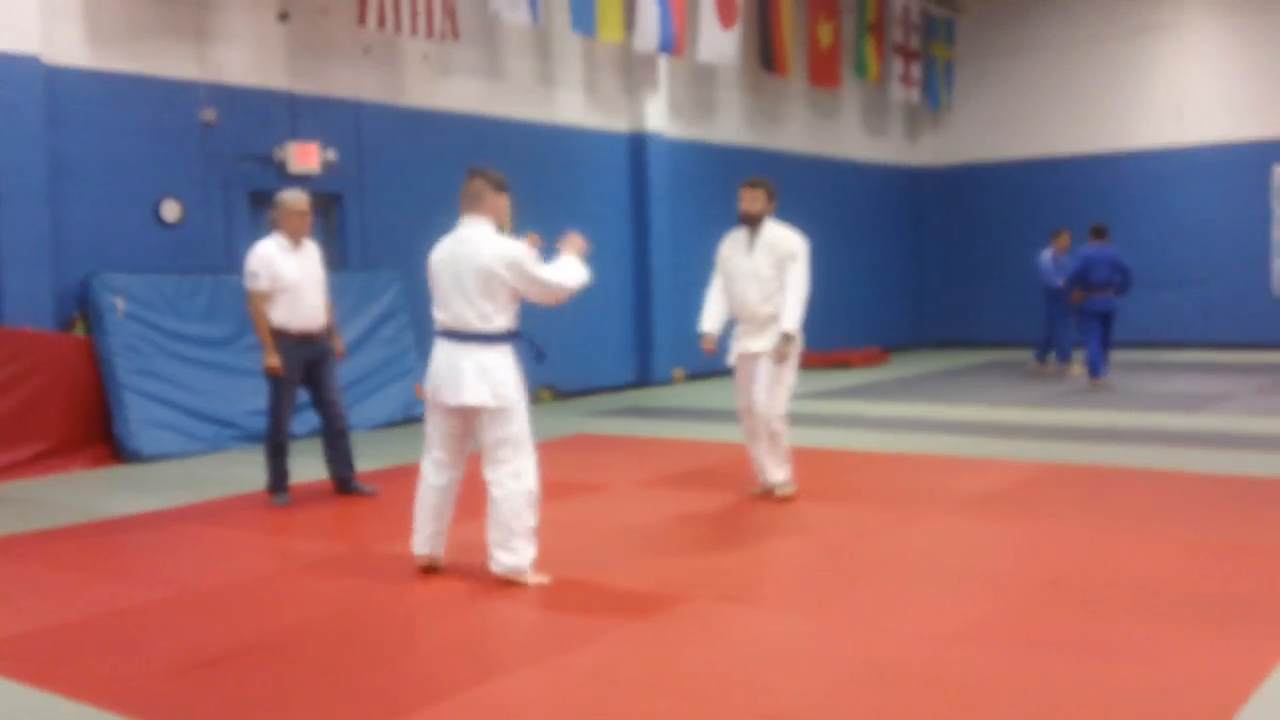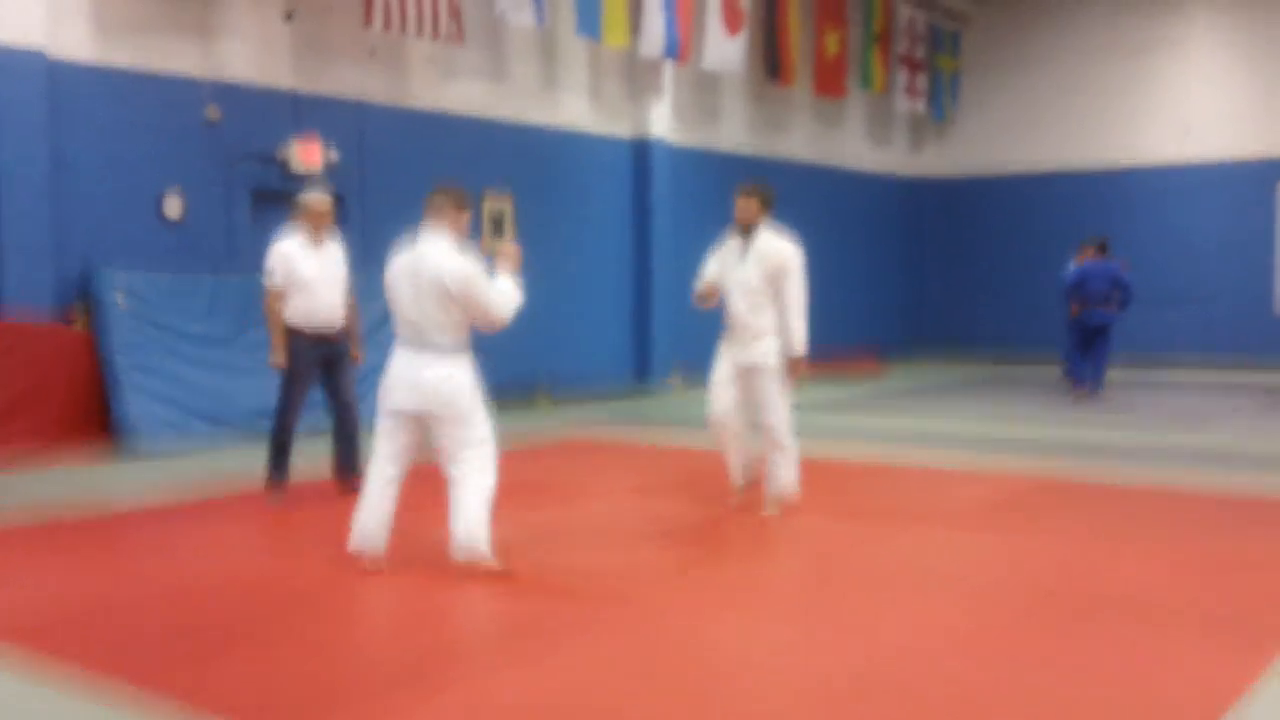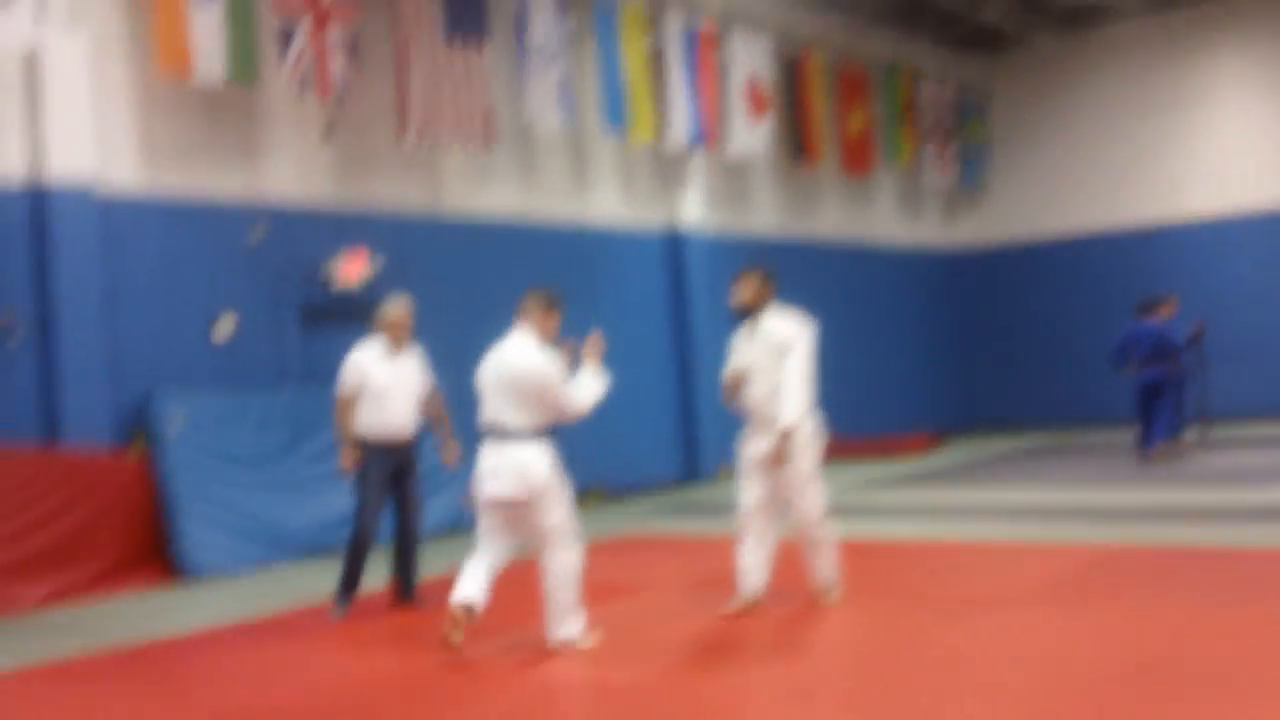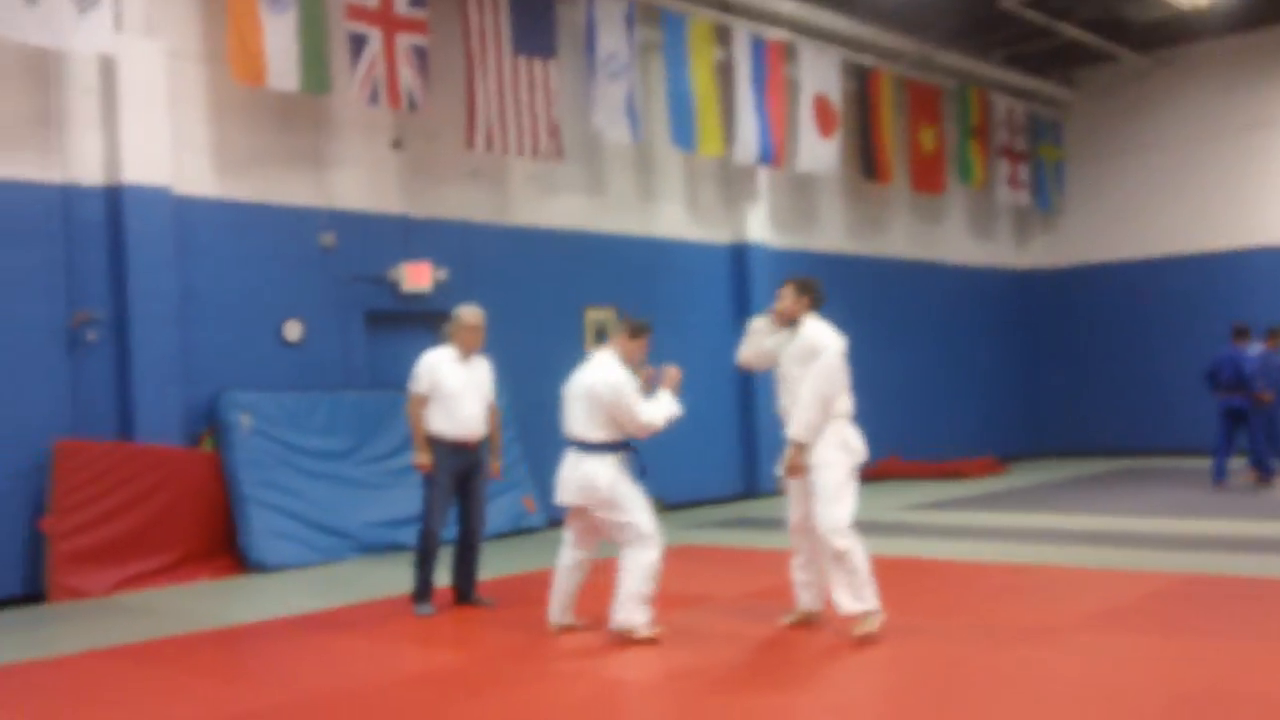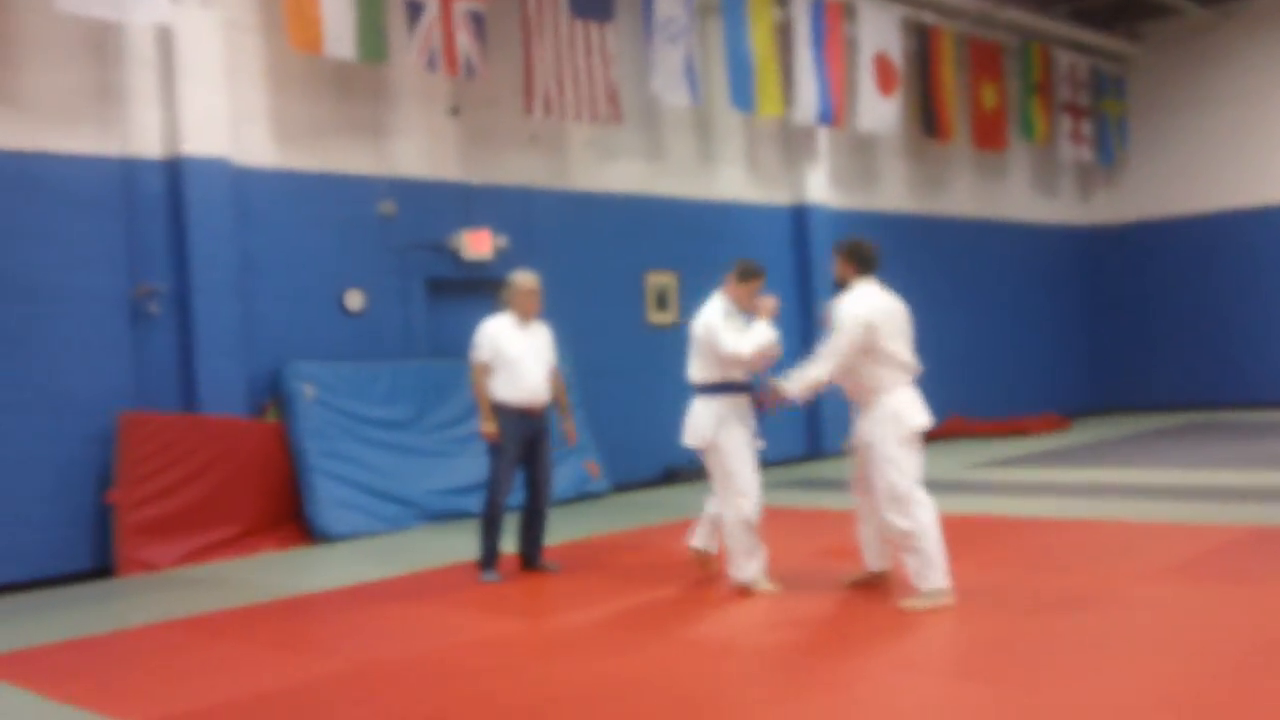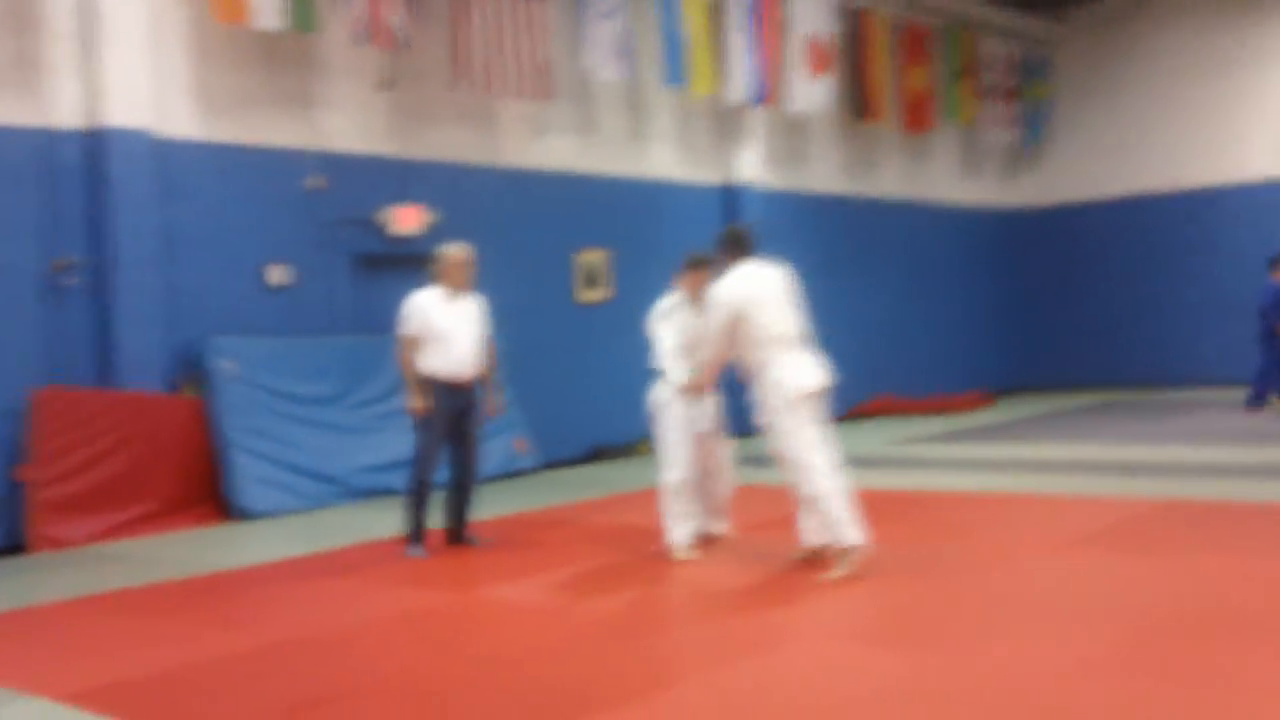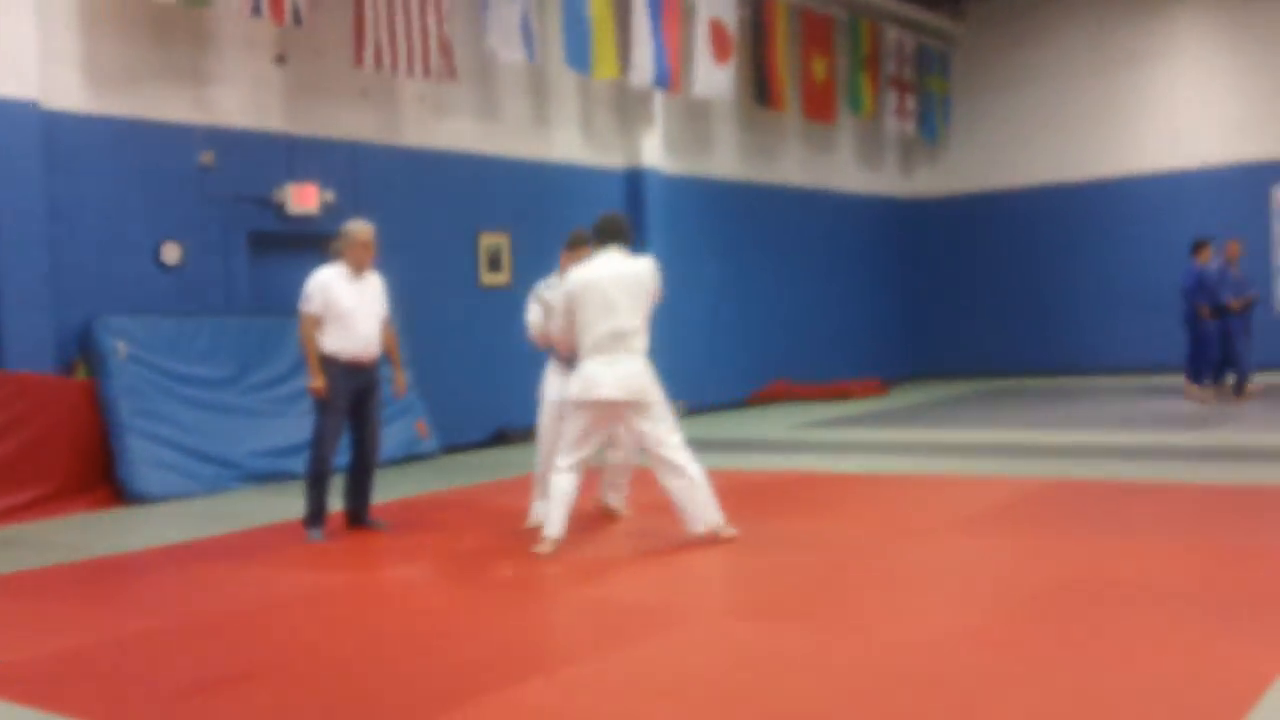
dt=0.4s
person 1, frame 1
left shoulder: (789, 241)
right shoulder: (729, 243)
left elbow: (795, 291)
right elbow: (719, 290)
left wrist: (787, 335)
right wrist: (710, 329)
left hip: (776, 335)
right hip: (745, 336)
left knee: (767, 407)
right knee: (749, 410)
left ankle: (779, 478)
right ankle: (767, 477)
person 1, frame 2
left shoulder: (783, 250)
right shoulder: (727, 246)
left elbow: (794, 304)
right elbow: (708, 283)
left wrist: (798, 352)
right wrist: (704, 292)
left hip: (770, 346)
right hip: (735, 343)
left knee: (773, 421)
right knee: (722, 412)
left ankle: (781, 491)
right ankle: (744, 473)
person 1, frame 3
left shoulder: (792, 329)
right shoulder: (741, 337)
left elbow: (796, 384)
right elbow: (738, 390)
left wrist: (785, 433)
right wrist: (731, 388)
left hip: (793, 433)
right hip: (758, 432)
left knee: (807, 510)
right knee: (754, 511)
left ankle: (827, 580)
right ankle: (750, 590)
person 1, frame 4
left shoulder: (823, 337)
right shoulder: (790, 338)
left elbow: (817, 395)
right elbow: (749, 358)
left wrist: (797, 444)
right wrist: (771, 321)
left hip: (831, 441)
right hip: (805, 446)
left knee: (833, 524)
right knee: (803, 527)
left ankle: (866, 609)
right ankle: (808, 605)
person 1, frame 5
left shoulder: (853, 306)
right shoulder: (889, 300)
left elbow: (830, 363)
left wrist: (788, 389)
left hip: (890, 413)
right hip: (885, 409)
left knee: (903, 500)
right knee: (867, 488)
left ankle: (937, 587)
right ankle: (877, 566)
person 1, frame 6
left shoulder: (722, 290)
right shoulder: (777, 271)
left elbow: (718, 347)
left wrist: (704, 378)
left hip: (778, 380)
right hip: (803, 368)
left knee: (807, 464)
right knee: (812, 462)
left ankle: (852, 543)
right ankle: (821, 542)
person 1, frame 7
left shoulder: (575, 278)
right shoulder: (648, 269)
left elbow: (562, 336)
left hip: (590, 378)
right hip: (633, 375)
left knee: (567, 460)
right knee: (670, 452)
left ankle: (550, 536)
right ankle: (713, 524)
person 2, frame 1
left shoulder: (440, 251)
right shoulder: (504, 250)
right elbow: (552, 288)
right wrist: (573, 256)
left hip: (447, 364)
right hip: (490, 368)
left knee: (440, 463)
right knee: (512, 468)
left ankle: (426, 549)
right ankle: (513, 563)
person 2, frame 2
left shoulder: (399, 261)
right shoulder: (460, 265)
right elbow: (494, 315)
right wrist: (507, 273)
left hip: (404, 370)
right hip: (448, 374)
left knee: (387, 460)
right knee: (475, 462)
left ankle: (367, 542)
right ankle: (471, 546)
person 2, frame 3
left shoulder: (493, 356)
right shoulder: (537, 359)
right elbow: (571, 406)
left wrist: (559, 364)
right wrist: (590, 365)
left hip: (494, 459)
right hip: (531, 462)
left knee: (493, 543)
right knee: (560, 547)
left ankle: (464, 605)
right ankle: (567, 631)
person 2, frame 4
left shoulder: (588, 369)
right shoulder: (615, 375)
right elbow: (644, 422)
left wrist: (642, 392)
right wrist: (667, 391)
left hip: (578, 467)
right hip: (602, 471)
left knee: (577, 545)
right knee: (643, 538)
left ankle: (560, 616)
right ankle: (629, 620)
person 2, frame 5
left shoulder: (735, 315)
right shoulder: (713, 317)
left elbow: (762, 358)
right elbow: (742, 353)
left wrist: (764, 322)
right wrist: (763, 321)
left hip: (733, 410)
right hip: (718, 414)
left knee: (731, 488)
right knee: (740, 493)
left ankle: (704, 543)
right ankle: (747, 572)
person 2, frame 6
right shoulder: (666, 312)
right elbow: (670, 358)
right wrist: (690, 384)
left hip: (705, 395)
right hip: (675, 395)
left knee: (718, 464)
right knee: (679, 465)
left ankle: (712, 524)
right ankle: (679, 537)
person 2, frame 7
right shoulder: (546, 290)
right elbow: (541, 335)
right hip: (561, 374)
left knee: (618, 437)
right knee: (551, 443)
left ankle: (613, 496)
right ankle: (542, 506)
person 3, frame 1
left shoulder: (313, 249)
right shoulder: (264, 252)
right elbow: (257, 305)
left wrist: (334, 336)
right wrist: (269, 351)
left hip: (317, 343)
right hip: (286, 344)
left knee: (334, 413)
right knee: (281, 419)
left ankle: (345, 480)
right ankle: (278, 487)
person 3, frame 2
left shoulder: (337, 248)
right shoulder: (284, 250)
right elbow: (273, 301)
left wrist: (355, 339)
right wrist: (278, 347)
left hip: (335, 341)
right hip: (302, 341)
left knee: (347, 408)
right knee: (289, 411)
left ankle: (348, 472)
right ankle: (277, 476)
person 3, frame 3
left shoulder: (415, 357)
right shoulder: (360, 358)
left elbow: (431, 400)
right elbow: (344, 406)
left wrist: (447, 439)
right wrist: (348, 450)
left hip: (405, 450)
right hip: (373, 451)
left knee: (410, 523)
right knee: (366, 524)
left ankle: (406, 590)
right ankle: (346, 593)
person 3, frame 4
left shoulder: (484, 365)
right shoulder: (432, 360)
left elbow: (491, 412)
right elbow: (415, 407)
left wrist: (494, 454)
right wrist: (421, 450)
left hip: (474, 453)
right hip: (443, 452)
left knee: (473, 526)
right knee: (433, 525)
left ankle: (465, 590)
right ankle: (422, 596)
person 3, frame 5
left shoulder: (544, 330)
right shoulder: (492, 328)
left elbow: (554, 377)
right elbow: (479, 376)
left wrist: (566, 416)
right wrist: (486, 418)
left hip: (538, 419)
right hip: (508, 418)
left knee: (539, 491)
right knee: (499, 492)
left ankle: (531, 556)
right ankle: (488, 562)
person 3, frame 6
left shoulder: (476, 303)
right shoulder: (421, 301)
left elbow: (484, 347)
right elbow: (407, 350)
left wrist: (492, 389)
right wrist: (417, 394)
left hip: (467, 392)
right hip: (437, 392)
left knee: (467, 465)
right knee: (426, 466)
left ankle: (457, 530)
right ankle: (415, 537)
person 3, frame 7
left shoulder: (376, 281)
right shoulder: (323, 279)
left elbow: (386, 327)
right elbow: (308, 328)
left wrist: (398, 368)
right wrist: (315, 373)
left hip: (368, 372)
right hip: (336, 371)
left knee: (368, 447)
right knee: (325, 448)
left ankle: (358, 513)
right ankle: (315, 520)
